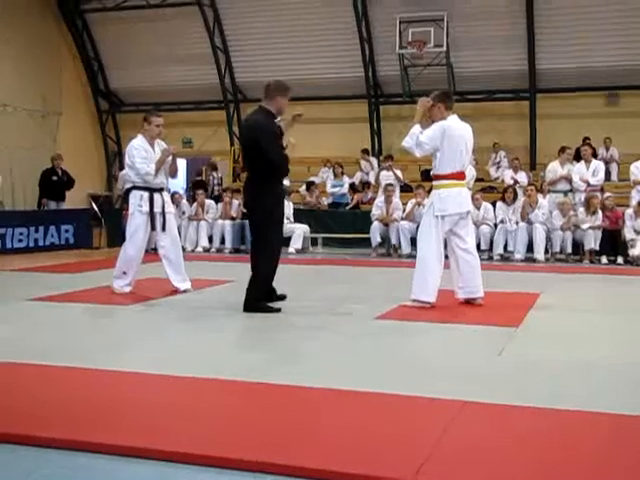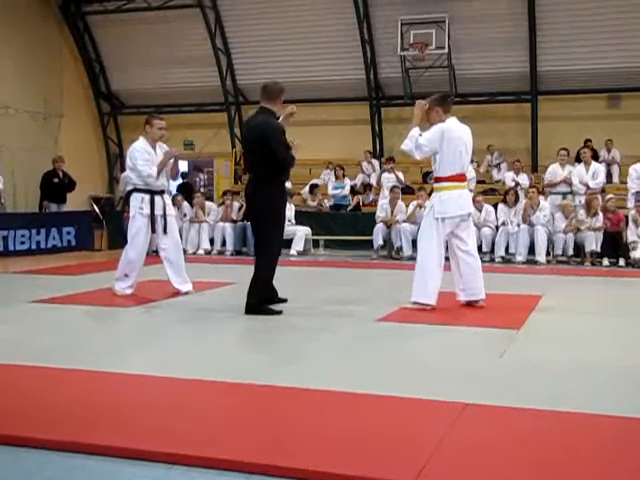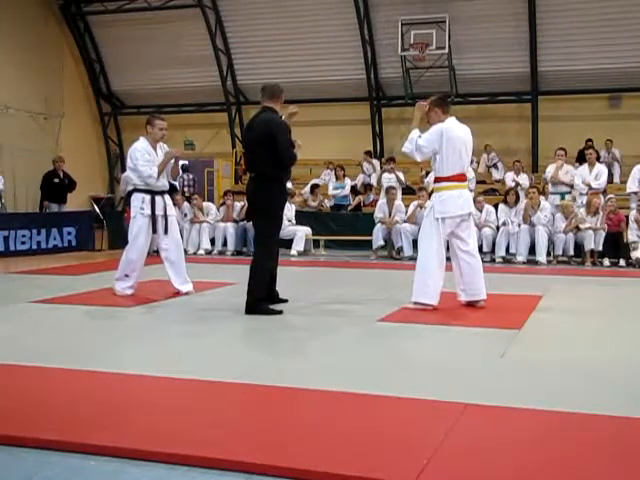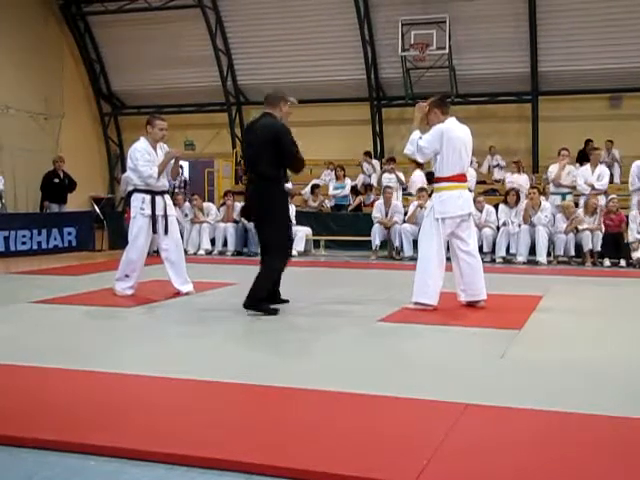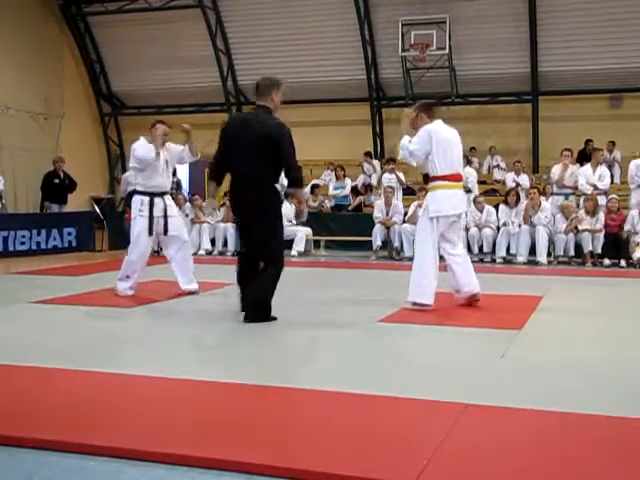
dt=0.5s
person 1, frame 1
left shoulder: (256, 120)
right shoulder: (263, 125)
right elbow: (279, 162)
right wrist: (287, 151)
left hip: (257, 187)
right hip: (267, 190)
left knee: (262, 243)
right knee: (270, 245)
left ankle: (264, 290)
right ankle: (254, 299)
person 1, frame 2
left shoulder: (252, 122)
right shoulder: (271, 126)
right elbow: (285, 162)
left wrist: (283, 119)
right wrist: (291, 151)
left hip: (256, 188)
right hip: (269, 191)
left knee: (265, 244)
right knee: (270, 247)
left ankle: (267, 293)
right ankle: (255, 302)
person 1, frame 3
left shoulder: (253, 122)
right shoulder: (276, 124)
right elbow: (287, 159)
right wrist: (293, 152)
left hip: (257, 186)
right hip: (270, 189)
left knee: (268, 242)
right knee: (266, 244)
left ankle: (268, 292)
right ankle: (255, 301)
person 1, frame 4
left shoulder: (251, 127)
right shoulder: (279, 128)
right elbow: (295, 164)
right wrist: (297, 158)
left hip: (254, 190)
right hip: (270, 192)
left knee: (270, 244)
right knee: (280, 247)
left ankle: (270, 292)
right ankle: (256, 297)
person 1, frame 5
left shoulder: (233, 124)
right shoulder: (278, 129)
left elbow: (219, 163)
right elbow: (292, 170)
left wrist: (212, 193)
right wrist: (301, 200)
left hip: (238, 193)
right hip: (263, 195)
left knee: (248, 249)
right knee: (272, 256)
left ankle: (248, 300)
right ankle: (257, 309)
person 2, frame 1
left shoulder: (443, 128)
right shoulder: (465, 128)
left elbow: (413, 145)
left wrist: (419, 116)
right wrist: (424, 116)
left hip: (444, 196)
right hip: (460, 193)
left knee: (430, 245)
right knee: (464, 245)
left ankle: (424, 296)
right ankle: (473, 293)
person 2, frame 2
left shoulder: (442, 130)
right shoulder: (465, 130)
left elbow: (413, 148)
left wrist: (417, 119)
right wrist: (423, 121)
left hip: (445, 198)
right hip: (461, 196)
left knee: (429, 247)
right knee: (465, 247)
left ankle: (424, 298)
right ankle: (475, 295)
person 2, frame 3
left shoulder: (441, 130)
right shoulder: (464, 130)
left elbow: (415, 150)
left wrist: (417, 121)
right wrist: (423, 123)
left hip: (445, 198)
right hip: (462, 195)
left knee: (431, 247)
right knee: (466, 247)
left ankle: (425, 298)
right ankle: (475, 295)
person 2, frame 4
left shoulder: (441, 130)
right shoulder: (464, 130)
left elbow: (417, 151)
left wrist: (417, 122)
right wrist: (422, 123)
left hip: (445, 198)
right hip: (462, 195)
left knee: (431, 247)
right knee: (466, 247)
left ankle: (425, 299)
right ankle: (475, 295)
person 2, frame 5
left shoulder: (429, 131)
right shoulder: (452, 132)
left elbow: (410, 155)
left wrist: (407, 129)
left hip: (439, 196)
right hip: (456, 195)
left knee: (425, 246)
right knee: (453, 245)
left ankle: (422, 299)
right ankle: (470, 289)
person 3, frame 1
left shoulder: (161, 145)
right shoulder: (135, 146)
left elbow: (172, 174)
right elbow: (147, 174)
left wrist: (173, 158)
right wrist: (163, 157)
left hip: (161, 198)
right hip: (142, 199)
left knee: (171, 242)
right knee: (135, 243)
left ankle: (181, 282)
right ankle: (121, 283)
person 3, frame 2
left shoulder: (163, 148)
right shoulder: (137, 149)
left elbow: (173, 176)
right elbow: (149, 177)
left wrist: (175, 160)
right wrist: (165, 159)
left hip: (162, 200)
right hip: (143, 201)
left knee: (173, 243)
right knee: (136, 246)
left ankle: (182, 284)
right ankle: (122, 285)
person 3, frame 3
left shoulder: (163, 148)
right shoulder: (138, 149)
left elbow: (173, 176)
right elbow: (150, 177)
left wrist: (176, 161)
right wrist: (166, 160)
left hip: (163, 200)
right hip: (144, 201)
left knee: (173, 244)
right knee: (137, 246)
left ankle: (183, 284)
right ankle: (123, 285)
person 3, frame 4
left shoulder: (163, 148)
right shoulder: (138, 149)
left elbow: (172, 177)
right elbow: (150, 177)
left wrist: (176, 161)
right wrist: (167, 160)
left hip: (163, 201)
right hip: (144, 201)
left knee: (174, 244)
right knee: (137, 246)
left ankle: (183, 284)
right ankle: (123, 285)
person 3, frame 5
left shoulder: (167, 148)
right shoulder: (138, 147)
left elbow: (192, 155)
right elbow: (151, 156)
left wrist: (188, 138)
right wrist: (158, 136)
left hip: (165, 202)
right hip: (144, 204)
left knee: (180, 240)
right knee: (140, 247)
left ankle: (188, 283)
right ankle: (124, 285)
